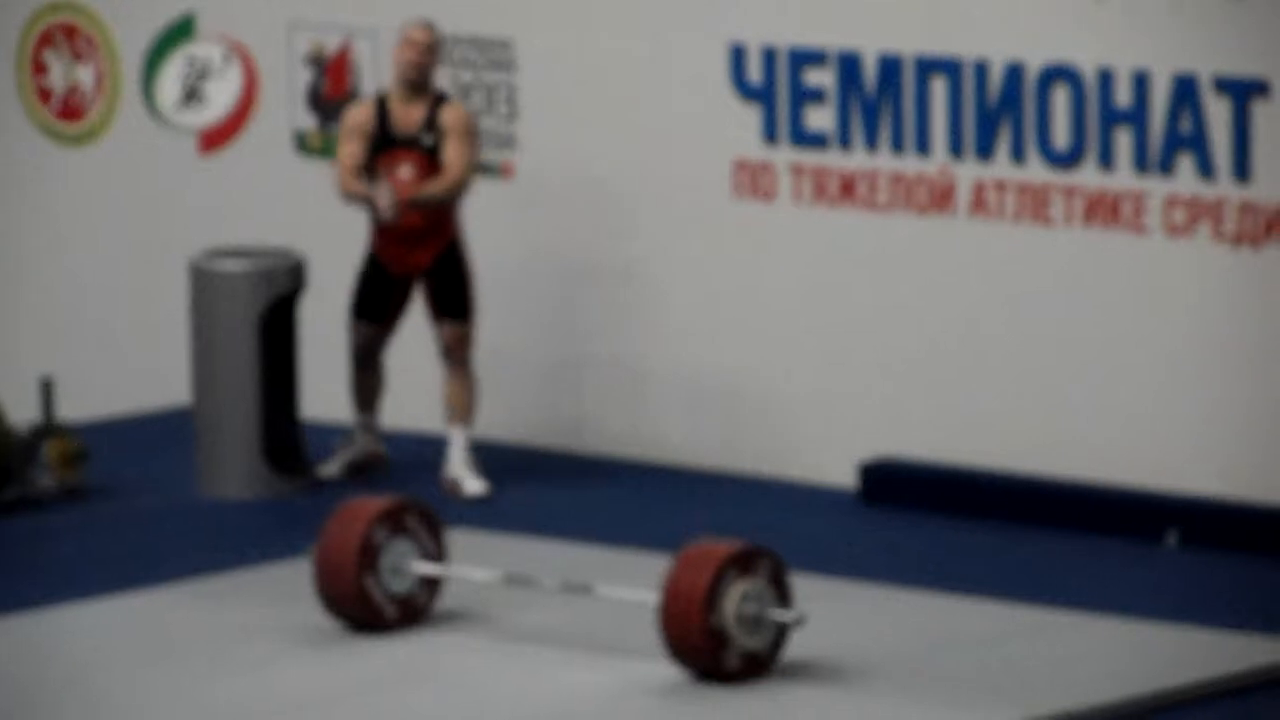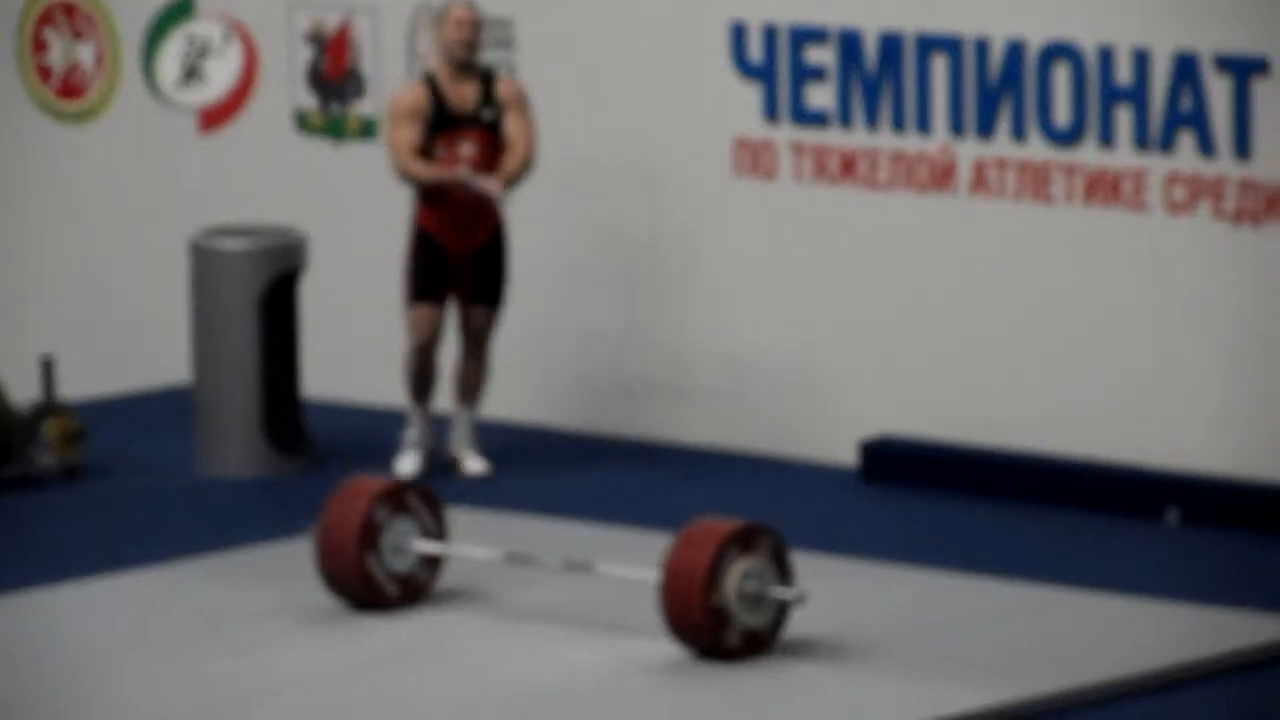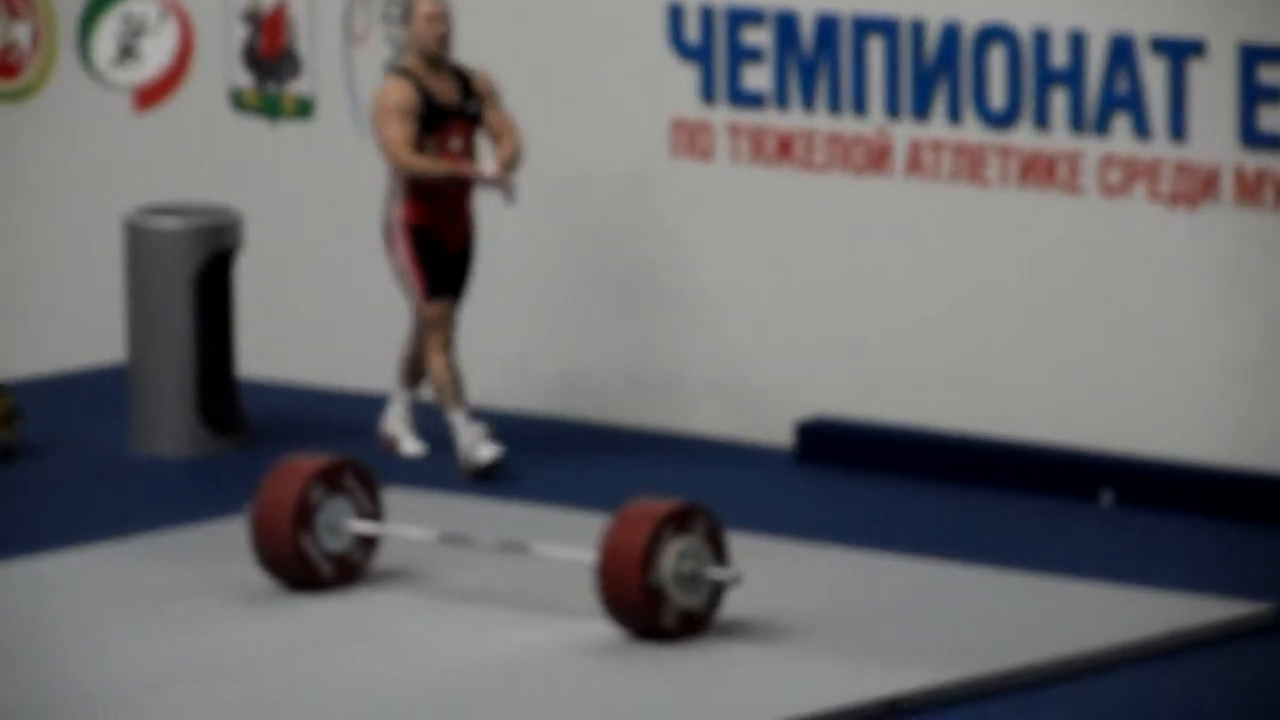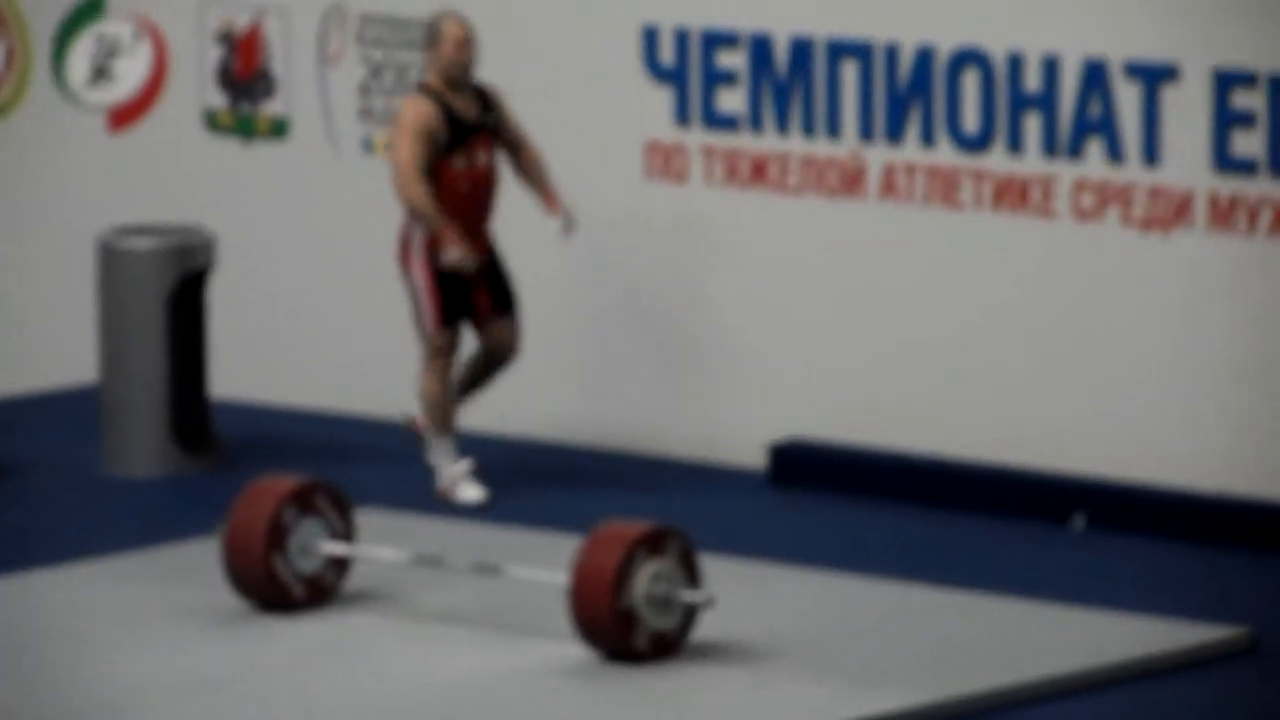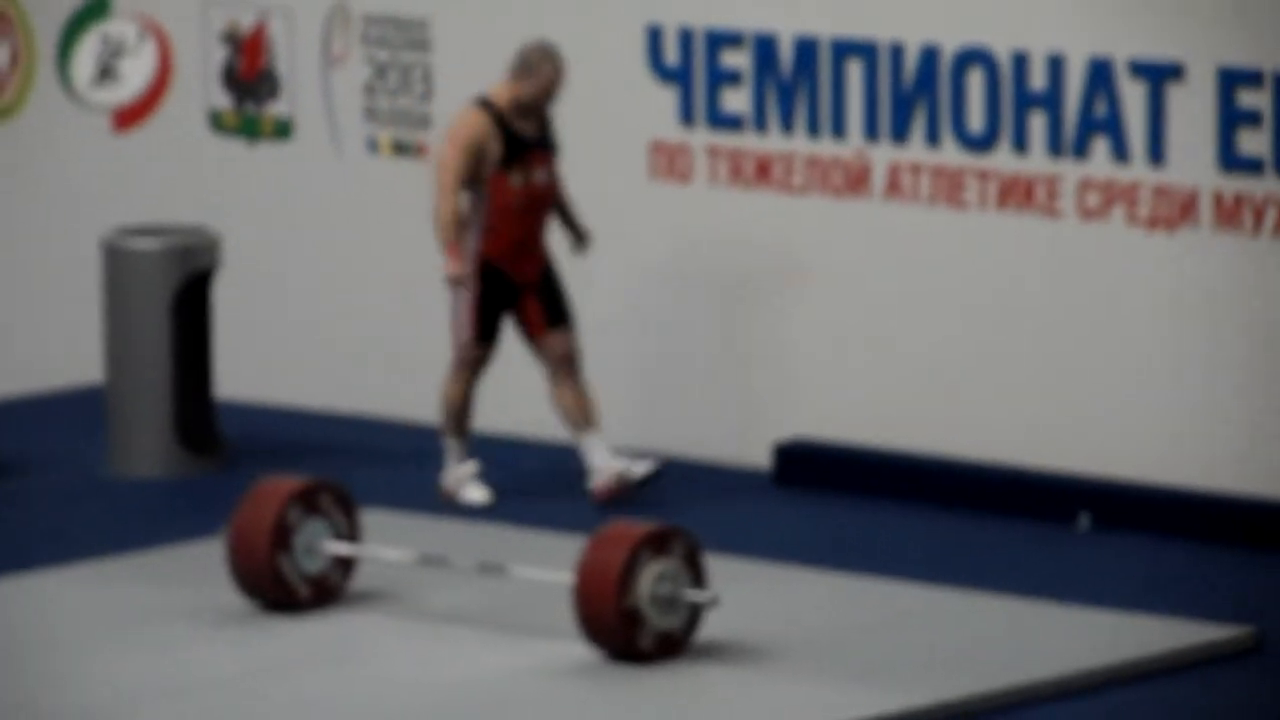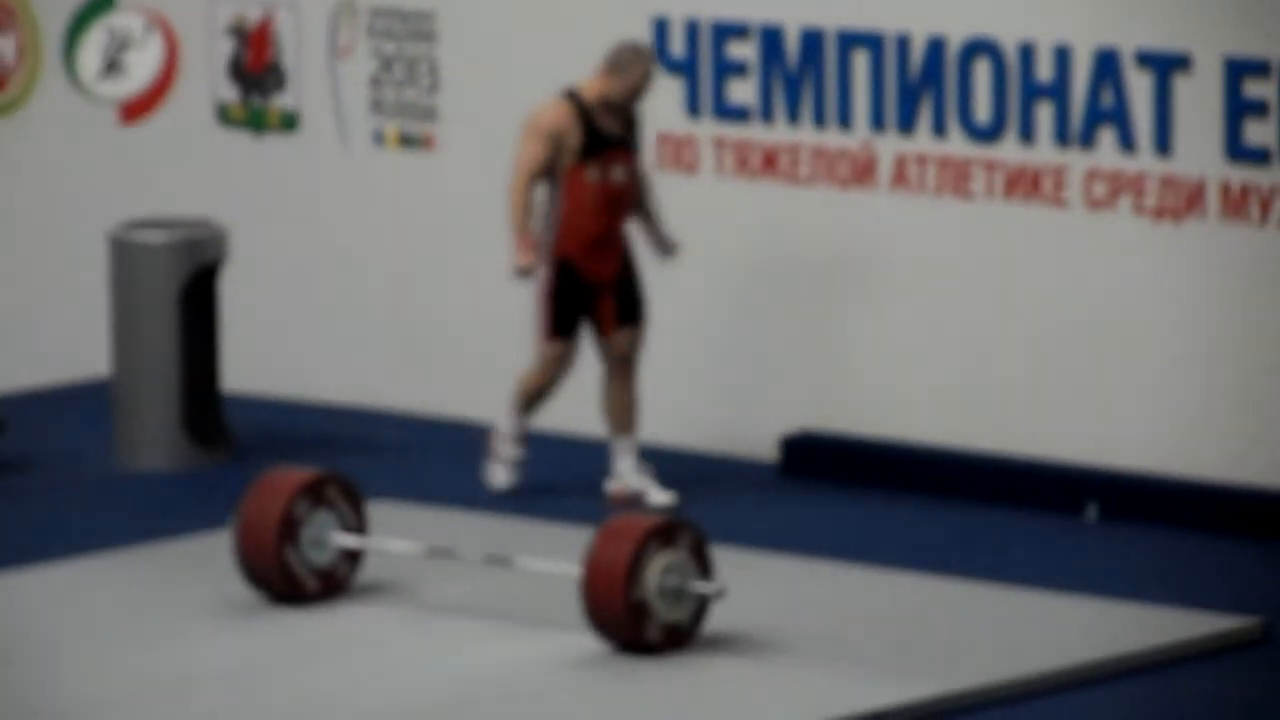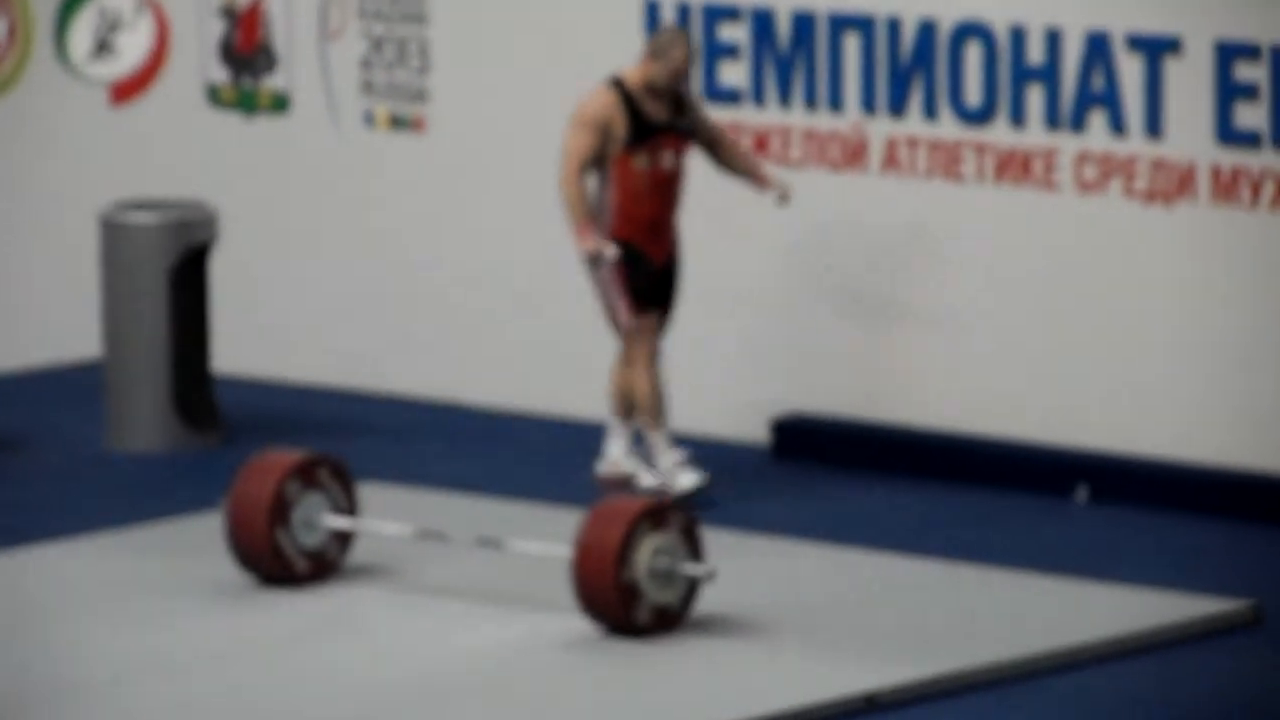
dt=0.3s
person 1, frame 1
left shoulder: (452, 114)
right shoulder: (364, 116)
left elbow: (457, 179)
right elbow: (345, 180)
left wrist: (404, 197)
right wrist: (373, 195)
left hip: (442, 248)
right hip: (387, 247)
left knee: (456, 350)
right knee: (363, 346)
left ankle: (458, 460)
right ankle: (366, 443)
person 1, frame 2
left shoulder: (504, 91)
right shoulder: (413, 97)
left elbow: (523, 151)
right elbow: (403, 163)
left wrist: (494, 183)
right wrist: (456, 177)
left hip: (485, 230)
right hip: (433, 230)
left knee: (478, 335)
right knee: (422, 336)
left ankle: (462, 438)
right ankle: (417, 429)
person 1, frame 3
left shoulder: (475, 83)
right shoulder: (397, 92)
left elbow: (506, 136)
right elbow: (405, 161)
left wrist: (500, 170)
right wrist: (471, 170)
left hip: (457, 221)
right hip: (412, 223)
left knee: (430, 325)
right knee: (438, 325)
left ankle: (397, 418)
right ankle: (466, 436)
person 1, frame 4
left shoulder: (486, 98)
right shoulder: (418, 110)
left elbow: (521, 150)
right elbow: (407, 183)
left wrist: (552, 202)
right wrist: (447, 239)
left hip: (476, 244)
right hip: (431, 247)
left knee: (504, 344)
right knee: (441, 352)
left ankle: (437, 420)
right ankle: (449, 467)
person 1, frame 5
left shoulder: (540, 119)
right shoulder: (475, 124)
right elbow: (447, 191)
left wrist: (572, 223)
right wrist: (452, 253)
left hip: (531, 258)
right hip: (486, 262)
left knee: (564, 357)
right knee: (470, 362)
left ankle: (603, 469)
right ankle: (456, 469)
person 1, frame 6
left shoulder: (627, 117)
right shoulder: (557, 117)
right elbow: (523, 180)
left wrist: (654, 229)
right wrist: (523, 245)
left hip: (613, 255)
right hip: (564, 256)
left knee: (624, 356)
right knee: (554, 362)
left ankle: (627, 474)
right ankle: (509, 434)
person 1, frame 7
left shoulder: (679, 101)
right shoulder: (603, 105)
left elbow: (718, 143)
right elbow: (572, 172)
left wrist: (764, 180)
right wrist: (584, 233)
left hip: (661, 239)
right hip: (616, 242)
left knee: (637, 345)
right knee: (644, 346)
left ankle: (617, 455)
right ankle: (667, 463)
